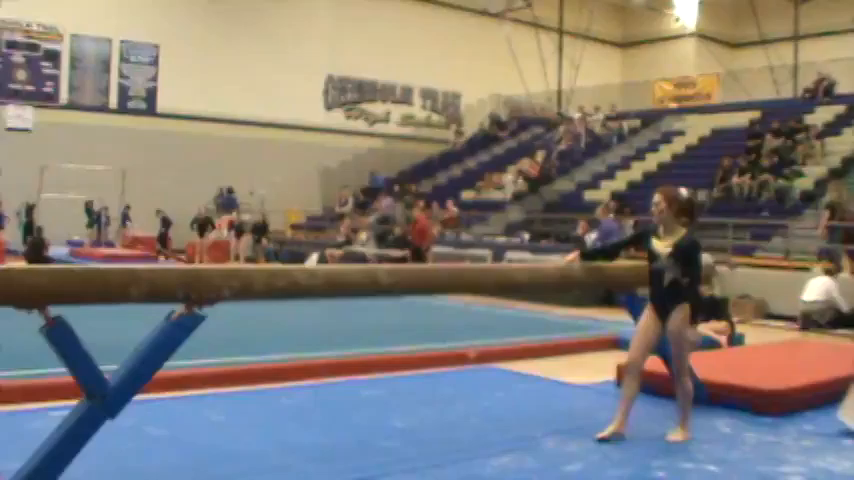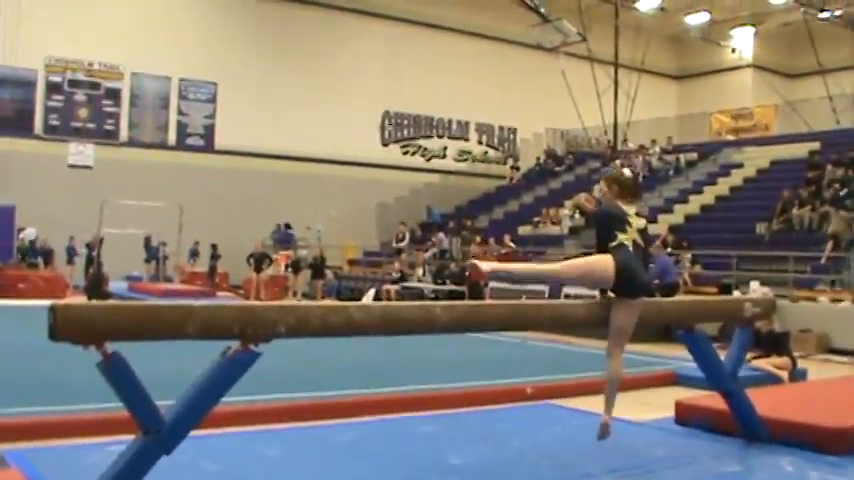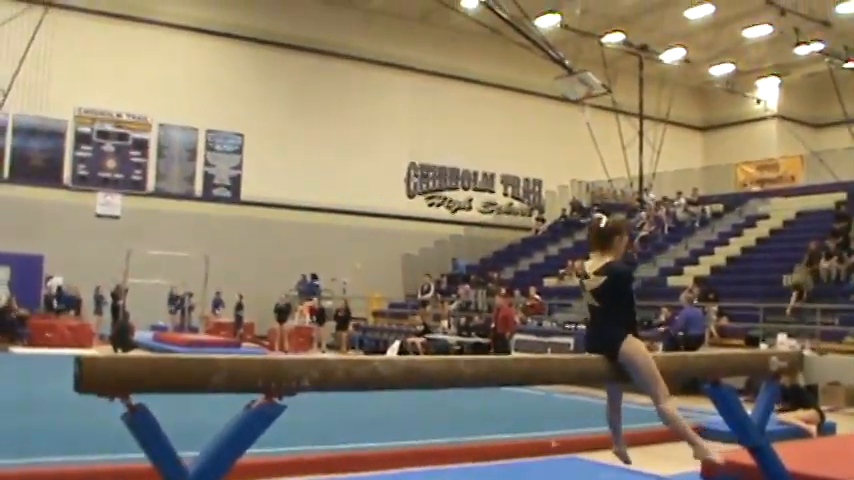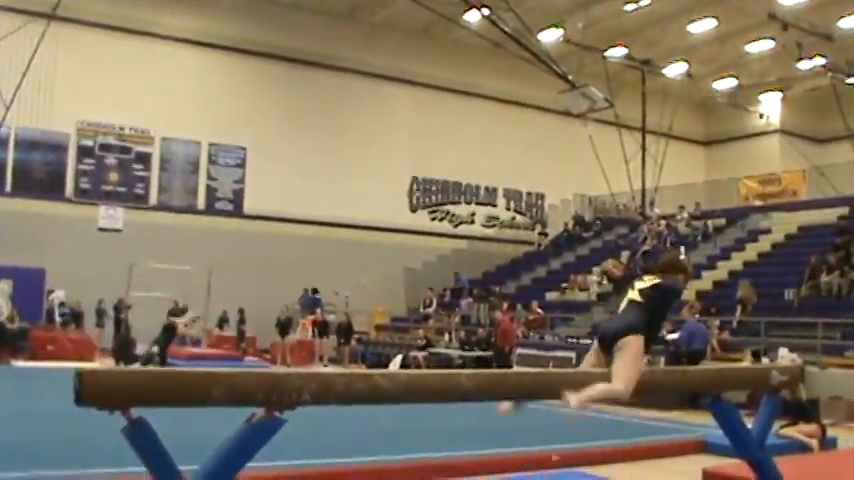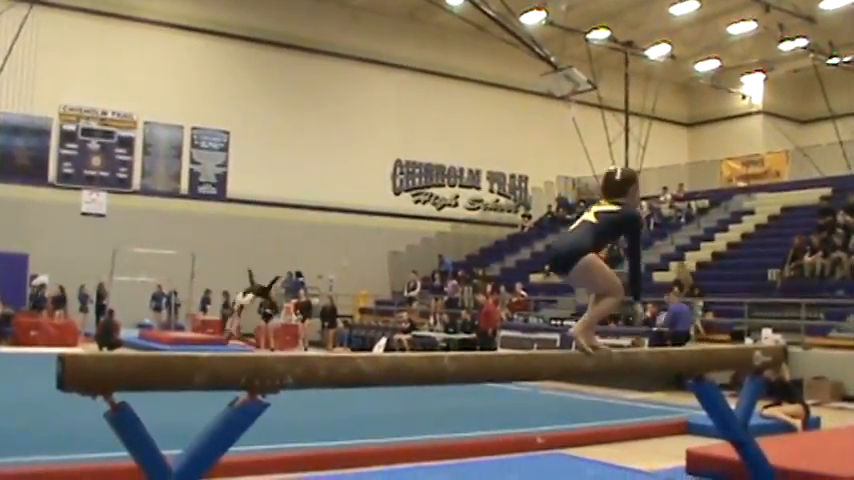
dt=1s
person 1, frame 1
left shoulder: (688, 243)
right shoulder: (649, 233)
left elbow: (694, 284)
right elbow: (615, 249)
left wrist: (690, 324)
right wrist: (581, 254)
left hip: (678, 307)
right hip: (655, 306)
left knee: (680, 371)
right knee: (633, 364)
left ankle: (684, 426)
right ankle: (619, 424)
person 1, frame 2
left shoulder: (604, 212)
right shoulder: (640, 221)
left hip: (615, 267)
right hip: (637, 285)
left knee: (546, 269)
right knee: (615, 352)
left ankle: (493, 268)
right ankle: (607, 415)
person 1, frame 3
left shoulder: (586, 269)
right shoulder: (620, 271)
right elbow: (628, 311)
right wrist: (635, 340)
left hip: (594, 340)
right hip: (618, 339)
left knee: (614, 394)
right knee: (662, 397)
left ankle: (618, 443)
right ankle: (698, 446)
person 1, frame 4
left shoulder: (641, 282)
right shoulder: (673, 287)
right elbow: (654, 325)
right wrist: (642, 354)
left hip: (607, 331)
right hip: (628, 332)
right knee: (621, 390)
right ankle: (579, 399)
person 1, frame 5
left shoulder: (598, 208)
right shoulder: (631, 215)
right elbow: (634, 258)
right wrist: (636, 300)
left hip: (557, 254)
right hip: (576, 254)
left knee: (604, 288)
right knee: (616, 292)
left ankle: (587, 334)
right ankle: (581, 329)
